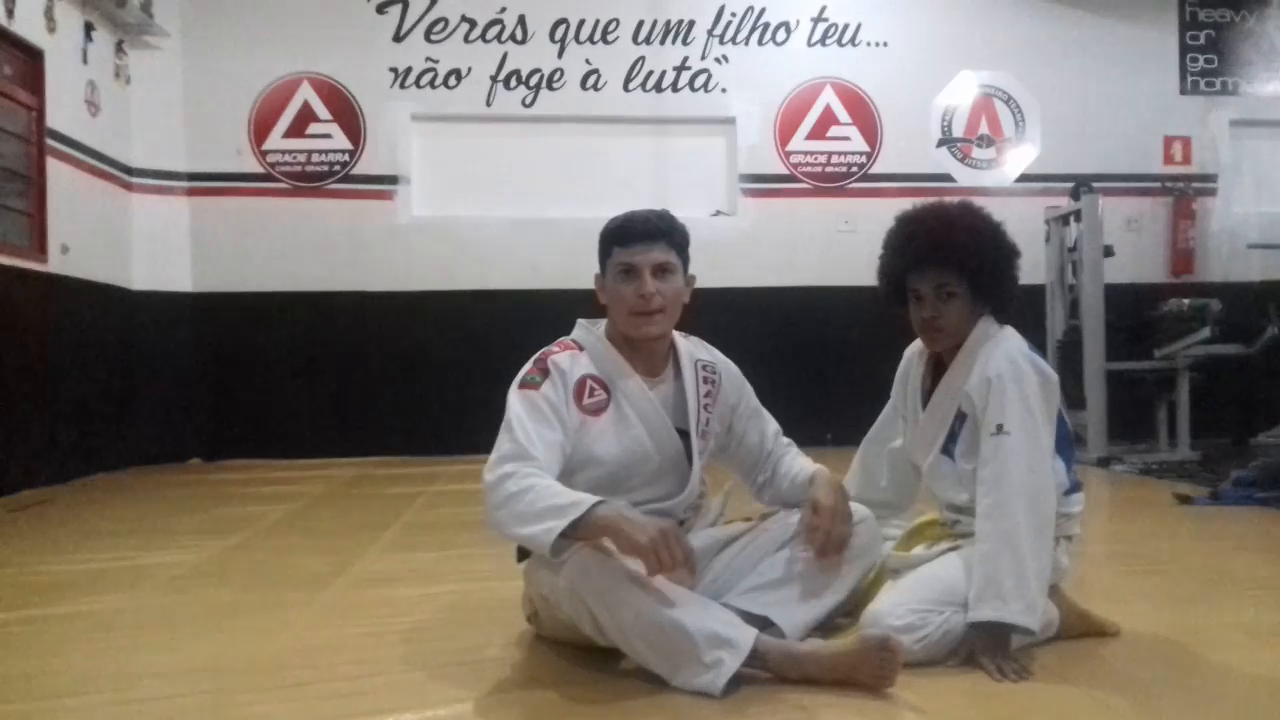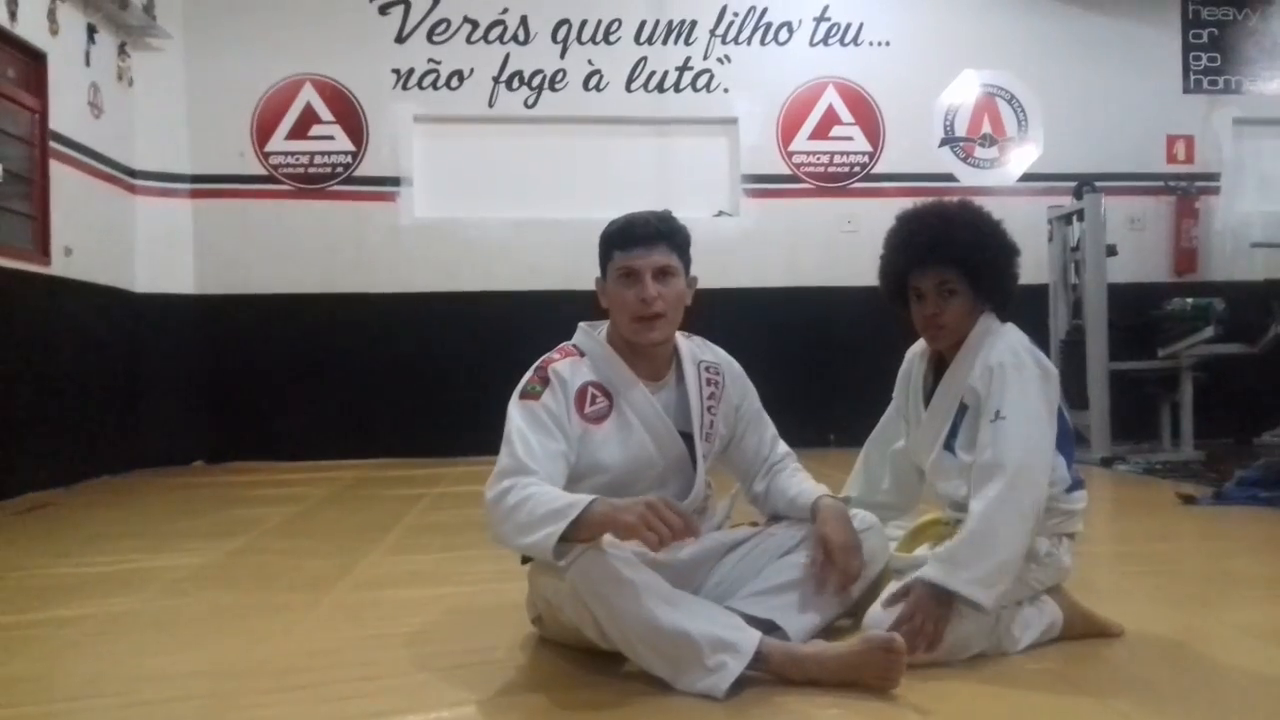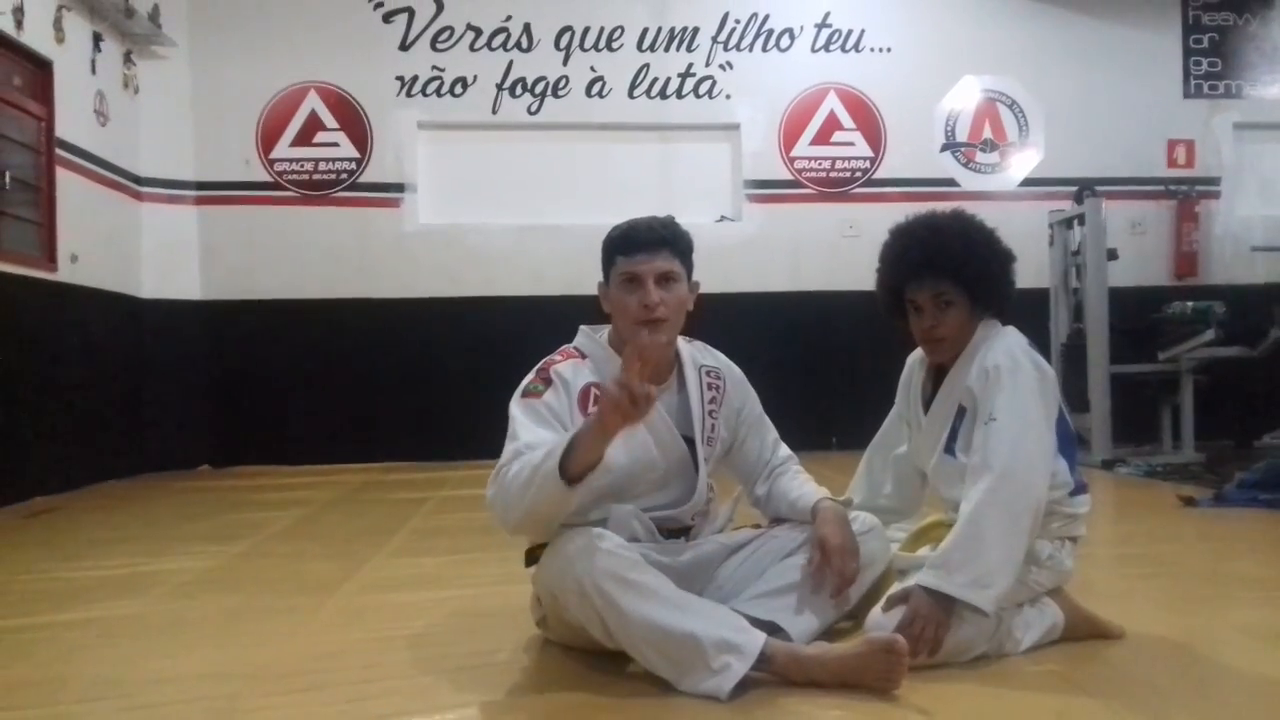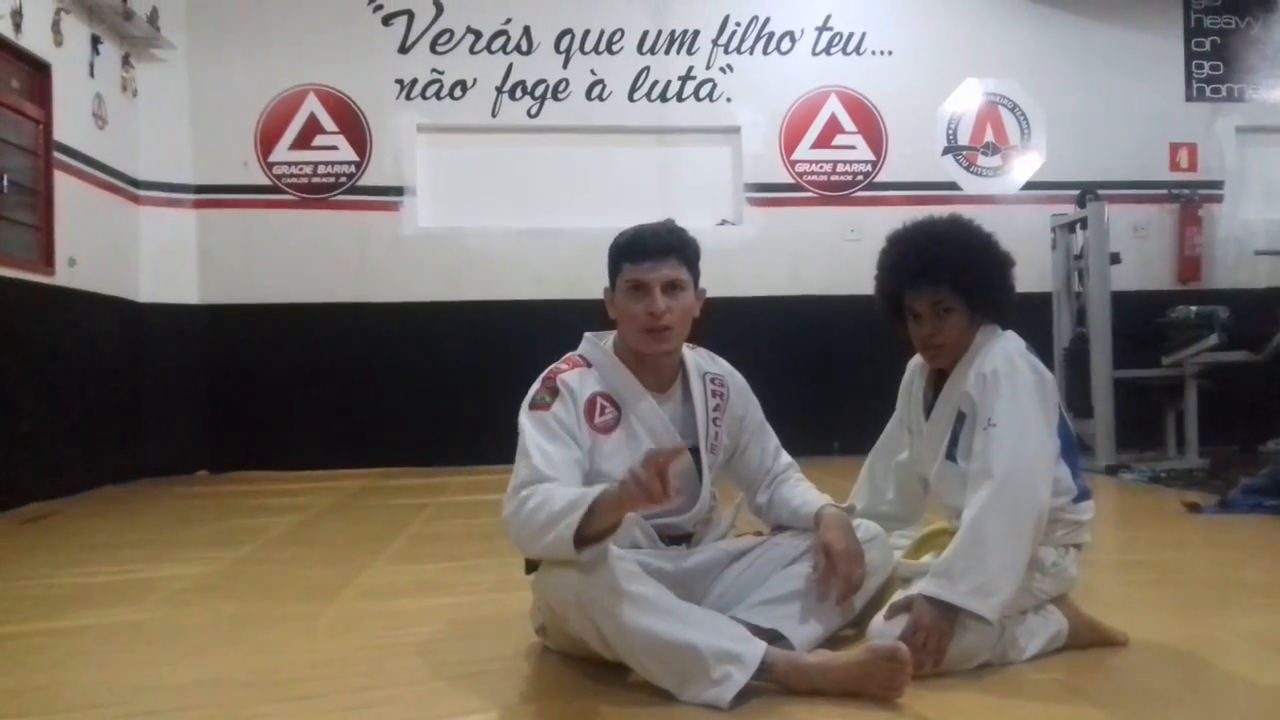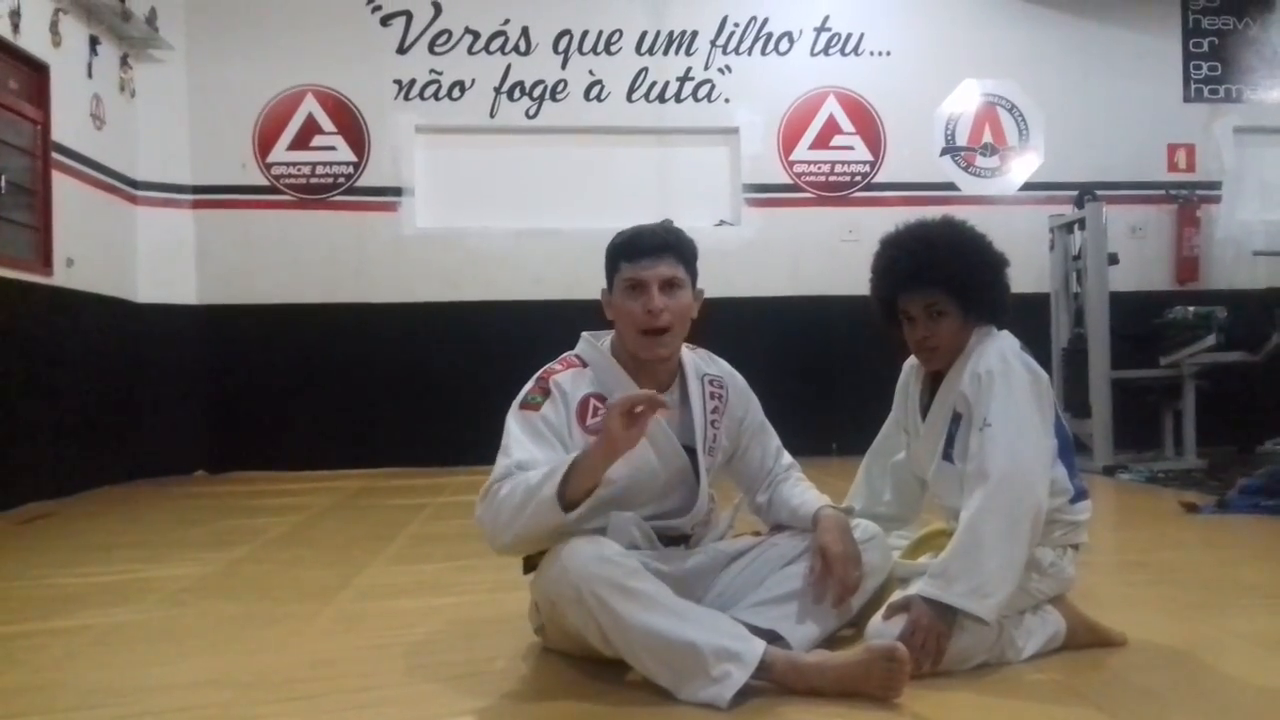
dt=0.4s
person 1, frame 1
left shoulder: (710, 371)
right shoulder: (556, 373)
left elbow: (770, 456)
right elbow: (510, 490)
left wrist: (819, 480)
right wrist: (613, 522)
left hip: (688, 558)
right hip: (601, 566)
left knee: (856, 529)
right knee: (574, 564)
left ankle: (716, 632)
right ankle: (789, 654)
person 1, frame 2
left shoulder: (715, 371)
right shoulder: (558, 379)
left elbow: (770, 467)
right elbow: (511, 503)
left wrist: (827, 508)
right wrist: (608, 515)
left hip: (693, 562)
right hip: (604, 573)
left knee: (862, 534)
right knee: (579, 565)
left ankle: (714, 637)
right ankle: (788, 656)
person 1, frame 3
left shoulder: (716, 375)
right shoulder: (559, 380)
left elbow: (772, 469)
right elbow: (512, 502)
left wrist: (826, 509)
right wrist: (599, 429)
left hip: (697, 562)
right hip: (605, 573)
left knee: (864, 536)
right knee: (578, 559)
left ankle: (706, 640)
right ankle: (794, 657)
person 1, frame 4
left shoulder: (719, 382)
right shoulder: (564, 389)
left elbow: (774, 478)
right elbow: (528, 519)
left wrist: (829, 516)
right wrist: (618, 498)
left hip: (699, 572)
right hip: (605, 581)
left knee: (867, 544)
right knee: (574, 577)
left ankle: (721, 643)
right ankle: (790, 666)
person 1, frame 5
left shoulder: (719, 383)
right shoulder: (559, 389)
left elbow: (774, 477)
right elbow: (501, 520)
left wrist: (827, 516)
right wrist: (600, 454)
left hip: (698, 572)
right hip: (599, 589)
left knee: (865, 543)
right knee: (576, 566)
left ankle: (722, 643)
right ankle: (793, 665)
person 2, frame 1
left shoulder: (1006, 368)
right shoulder: (917, 360)
left elbow: (1014, 499)
right elbow: (888, 461)
left wrist: (995, 615)
left hip: (1021, 540)
right hip: (959, 529)
left knee: (887, 628)
left ankle: (1043, 613)
right ankle: (1028, 603)
person 2, frame 2
left shoulder: (1009, 362)
right shoulder: (919, 361)
left elbow: (1011, 488)
right elbow: (890, 462)
left wrist: (947, 582)
left hip: (1024, 537)
right hip: (962, 527)
left knee: (890, 630)
left ankle: (1051, 614)
right ankle: (1026, 603)
person 2, frame 3
left shoulder: (1008, 364)
right shoulder: (920, 367)
left elbow: (1004, 491)
right elbow: (892, 466)
left wrist: (945, 586)
left hip: (1030, 540)
right hip: (970, 530)
left knee: (892, 631)
left ankle: (1052, 616)
right ankle: (1030, 605)
person 2, frame 4
left shoulder: (1006, 371)
right shoulder: (921, 373)
left elbow: (1007, 498)
right elbow: (894, 471)
left wrist: (947, 595)
left hip: (1033, 547)
right hip: (977, 538)
left knee: (895, 640)
left ankle: (1055, 623)
right ankle: (1031, 614)
person 2, frame 5
left shoulder: (1001, 371)
right shoulder: (917, 373)
left elbow: (1006, 497)
right elbow: (892, 472)
left wrist: (945, 596)
left hip: (1031, 546)
right hip: (975, 538)
left knee: (895, 640)
left ankle: (1054, 623)
right ankle: (1031, 612)
